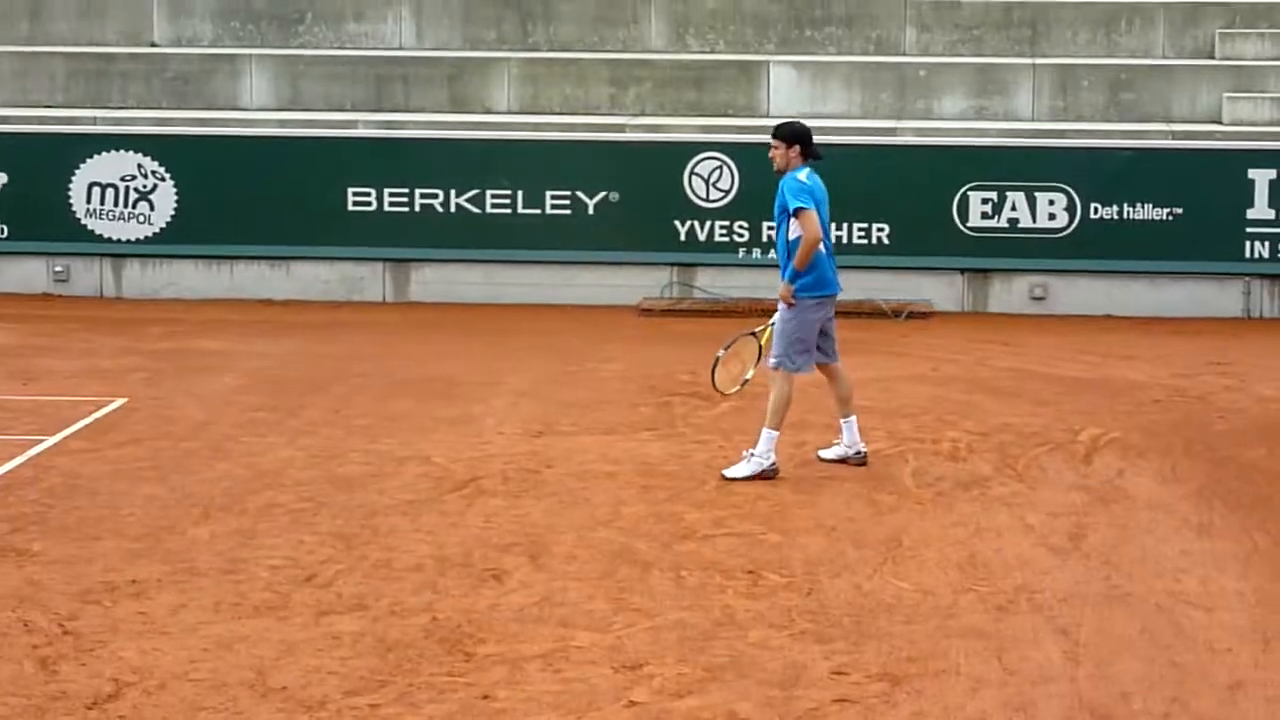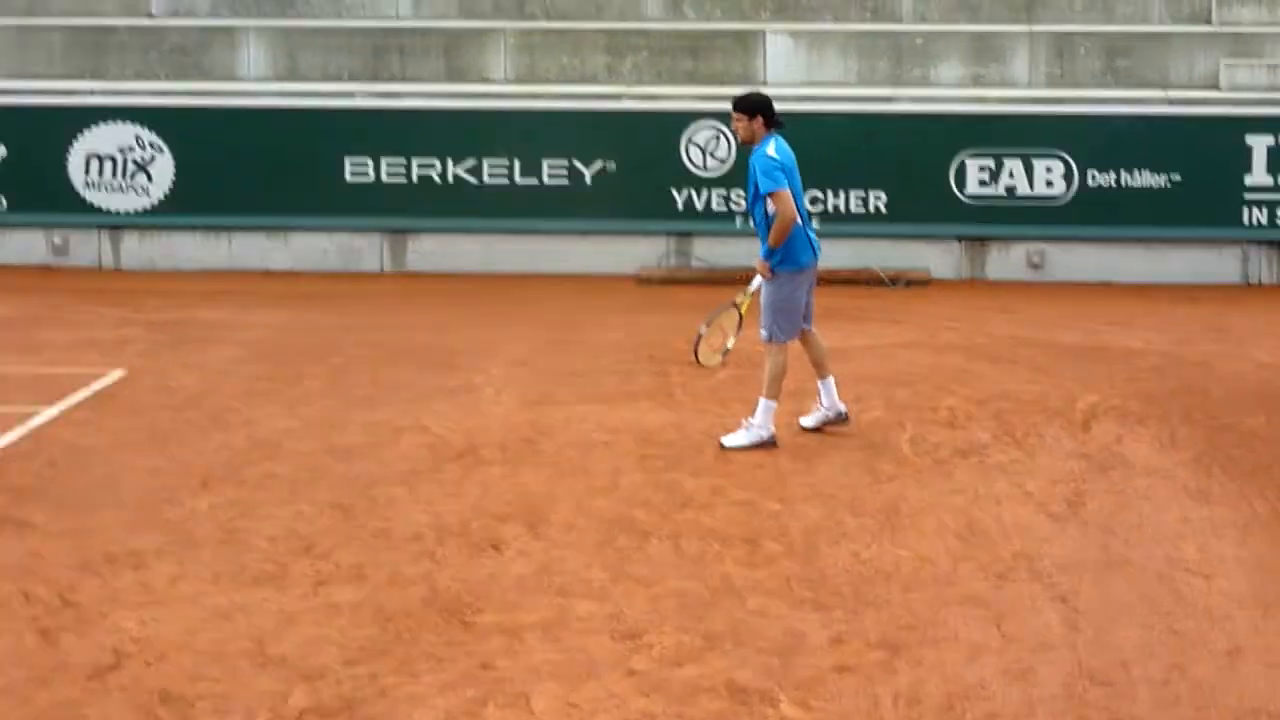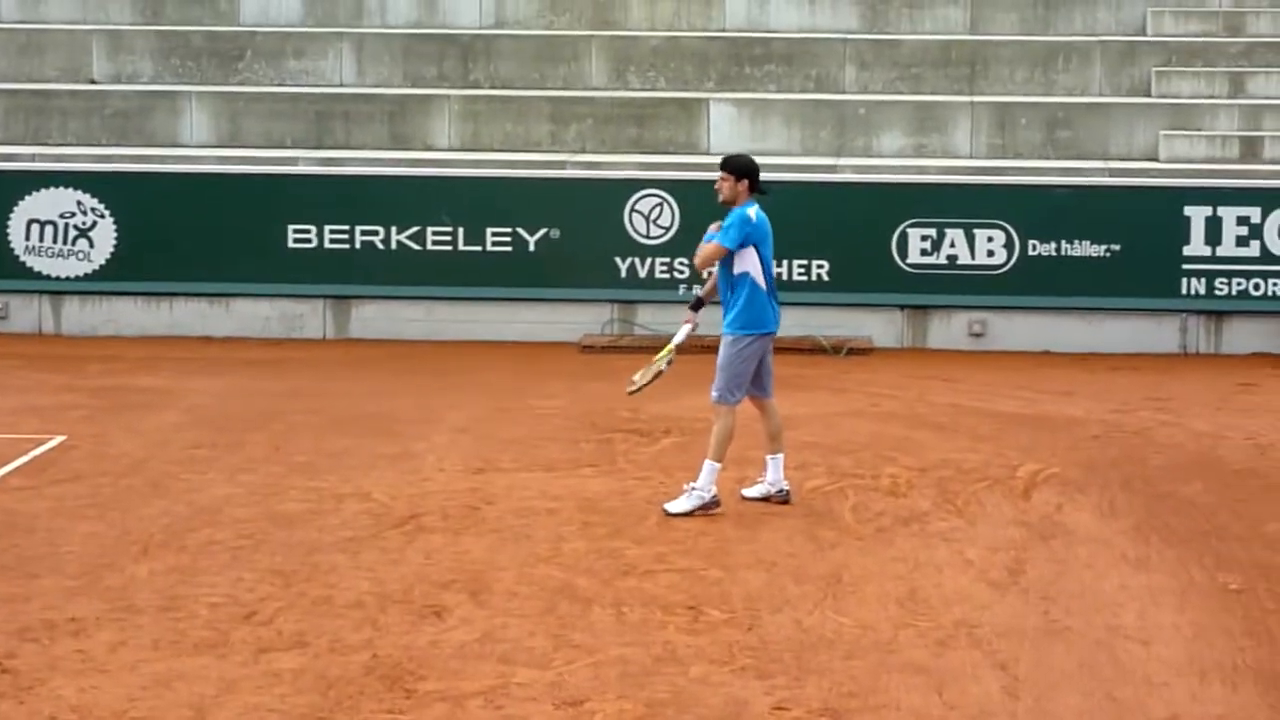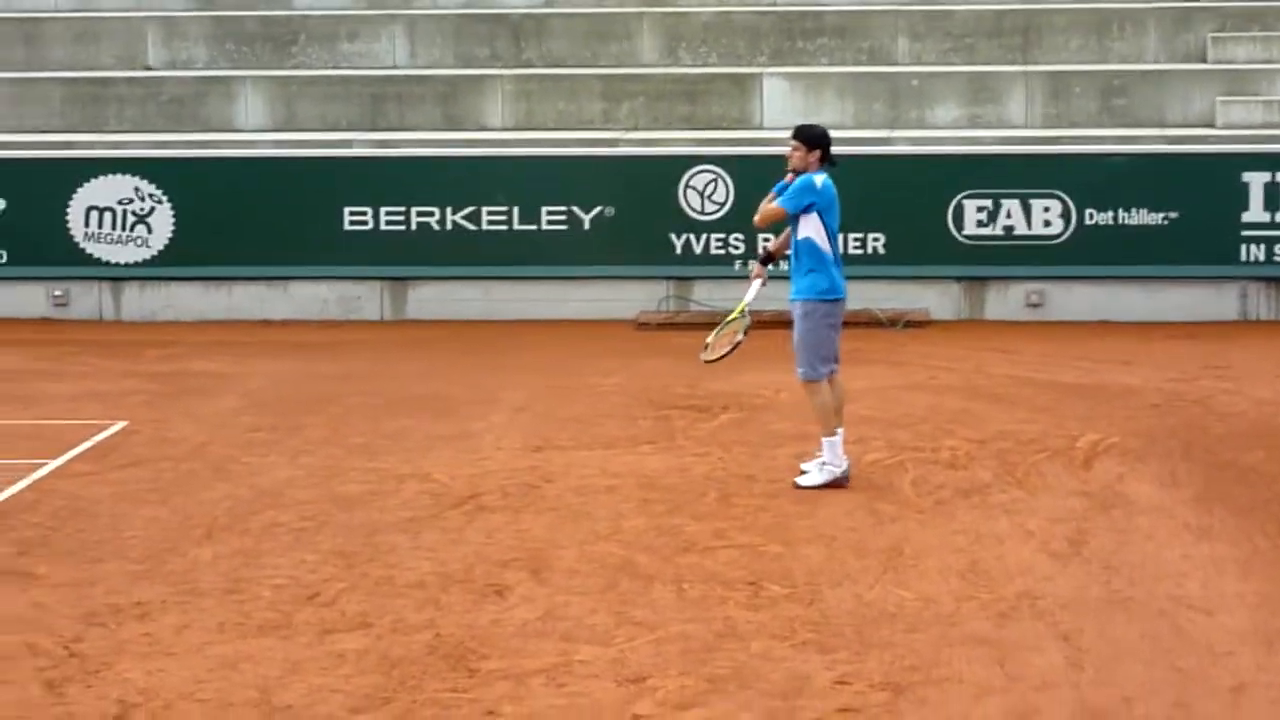
dt=0.4s
person 1, frame 1
left shoulder: (794, 182)
right shoulder: (810, 181)
left elbow: (813, 235)
left wrist: (790, 279)
left hip: (805, 290)
right hip: (820, 288)
left knee: (781, 369)
right knee: (829, 364)
left ankle: (764, 457)
right ankle: (852, 444)
person 1, frame 2
left shoulder: (764, 159)
right shoulder: (776, 147)
left elbow: (786, 215)
left wrist: (766, 255)
left hip: (786, 260)
right hip: (802, 254)
left knee: (774, 340)
right knee: (803, 330)
left ankle: (762, 427)
right ankle: (831, 405)
person 1, frame 3
left shoulder: (744, 218)
right shoulder: (748, 217)
left elbow: (702, 261)
right elbow: (728, 271)
left wrist: (711, 234)
right wrist: (698, 303)
left hip: (746, 324)
right hip: (760, 321)
left knee: (723, 403)
right knee: (763, 399)
left ankle: (704, 489)
right ankle: (775, 481)
person 1, frame 4
left shoulder: (809, 184)
right shoulder: (816, 186)
left elbow: (761, 219)
right elbow: (795, 230)
left wrist: (781, 186)
right wrist: (766, 258)
left hip: (816, 294)
right hip: (825, 291)
left knee: (813, 377)
right knee: (827, 374)
left ankle: (833, 464)
right ankle: (834, 455)
